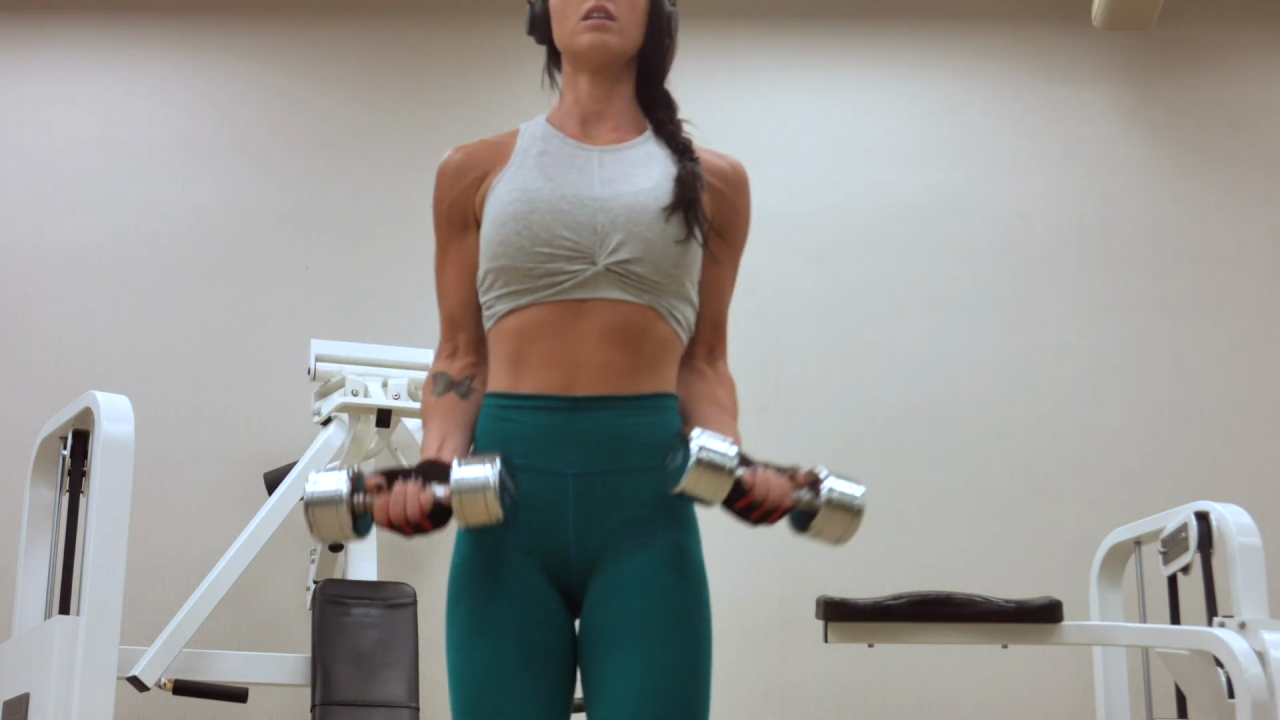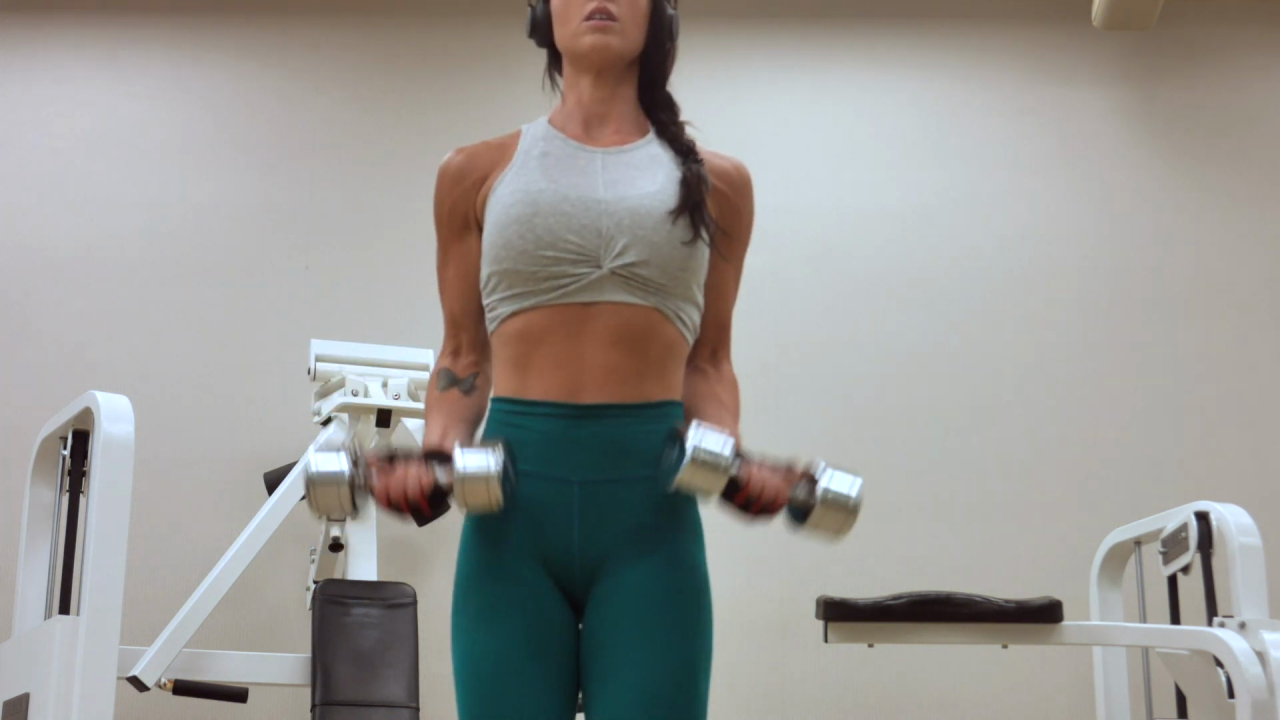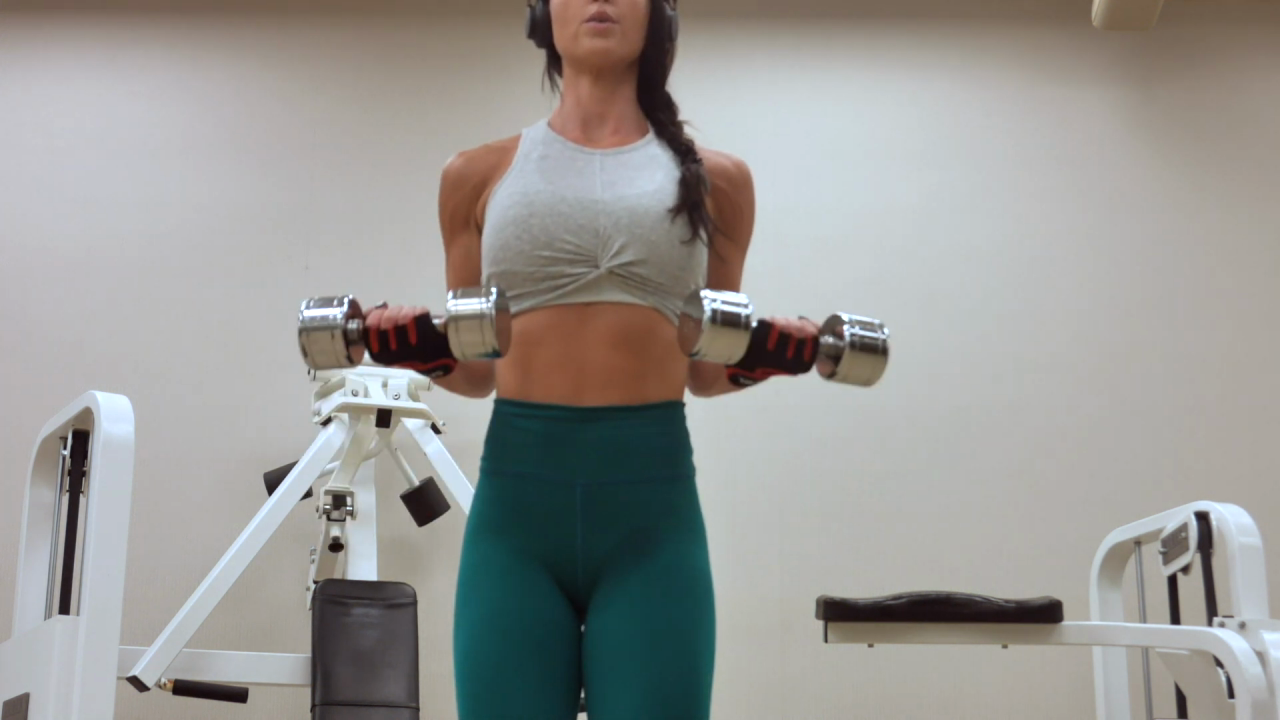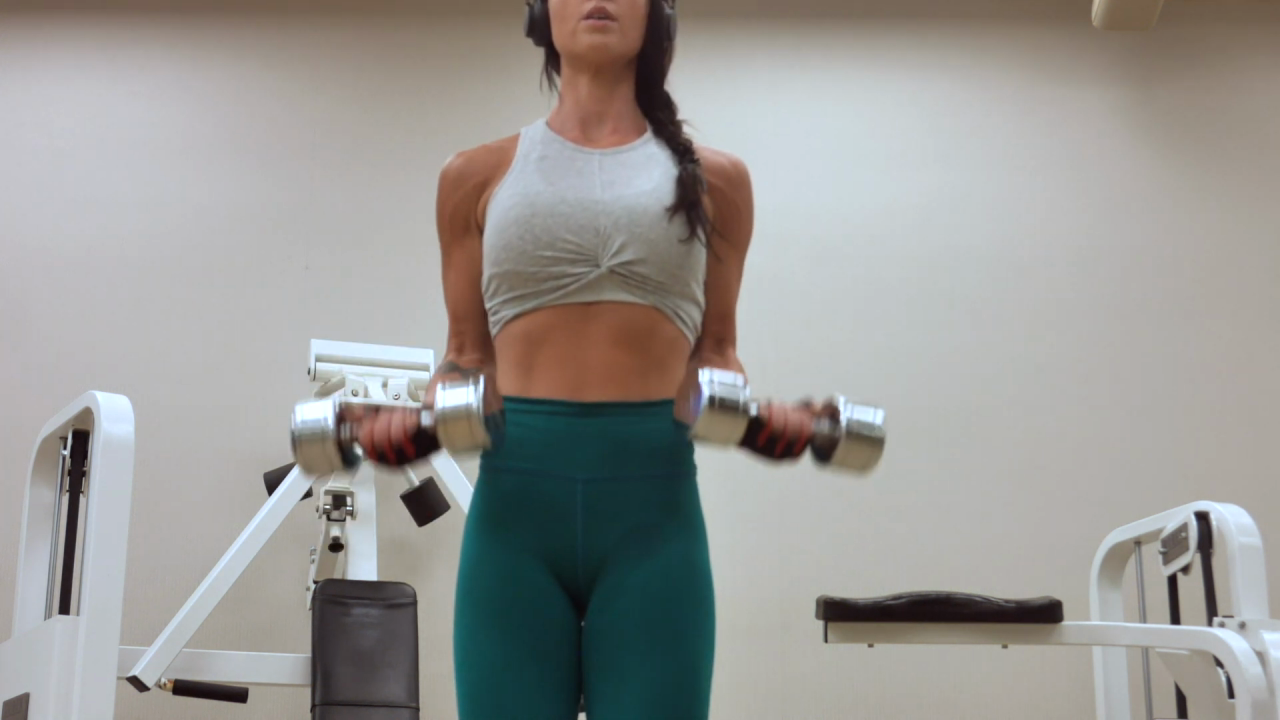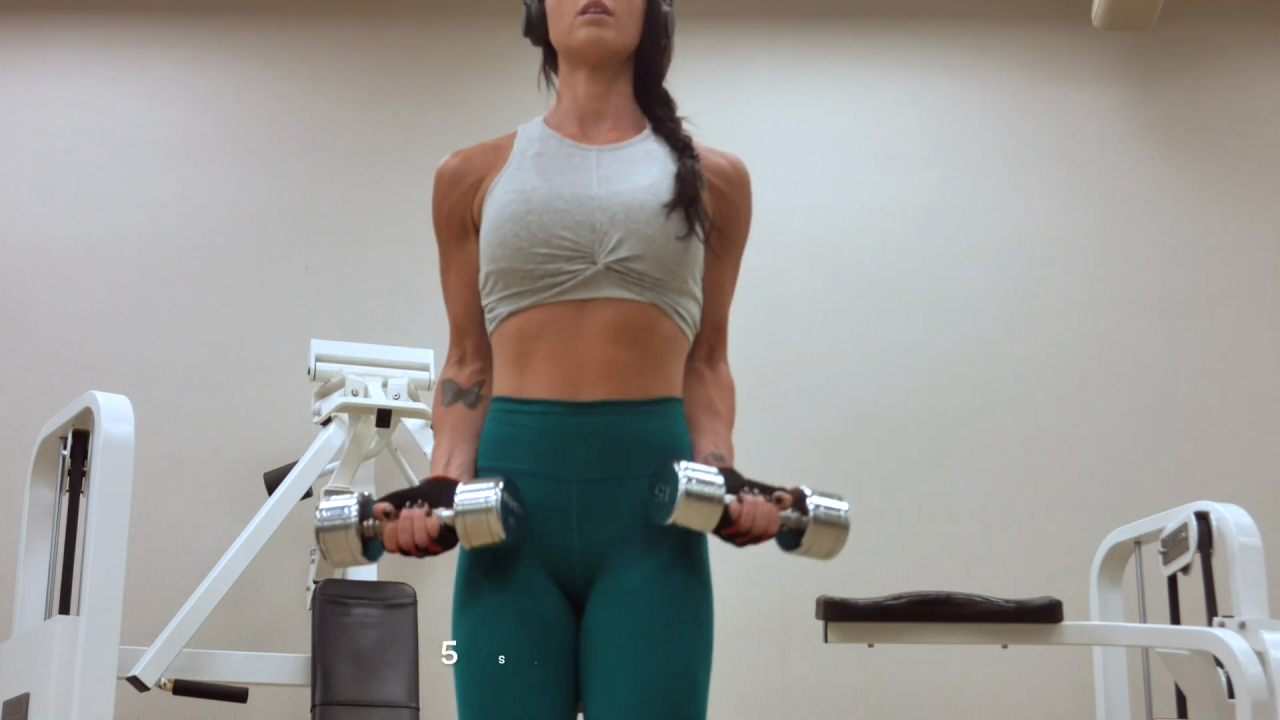
dt=0.4s
person 1, frame 1
left shoulder: (712, 180)
right shoulder: (475, 171)
left elbow: (703, 360)
right elbow: (461, 354)
right wrist: (434, 471)
left hip: (646, 495)
right hip: (509, 493)
person 1, frame 2
left shoulder: (715, 181)
right shoulder: (476, 173)
left elbow: (708, 360)
right elbow: (465, 354)
right wrist: (436, 455)
left hip: (651, 499)
right hip: (514, 496)
person 1, frame 3
left shoulder: (715, 179)
right shoulder: (478, 175)
right elbow: (474, 364)
left wrist: (755, 359)
right wrist: (423, 350)
left hip: (652, 502)
right hip: (517, 498)
person 1, frame 4
left shoulder: (712, 178)
right shoulder: (477, 175)
left elbow: (711, 355)
right elbow: (470, 358)
left wrist: (750, 416)
right wrist: (423, 418)
left hip: (651, 500)
right hip: (517, 496)
person 1, frame 5
left shoulder: (712, 177)
right shoulder: (473, 174)
left elbow: (704, 360)
right elbow: (469, 361)
left wrist: (722, 480)
right wrist: (441, 486)
left hip: (648, 501)
right hip: (514, 492)
